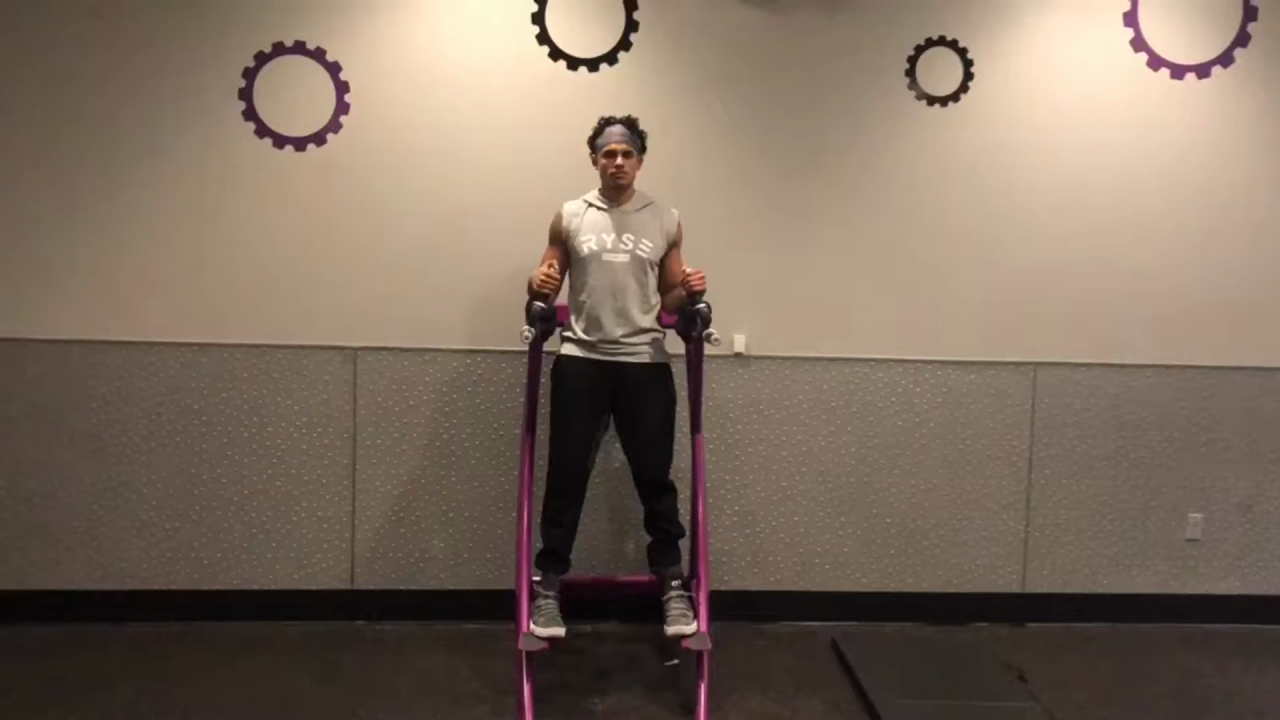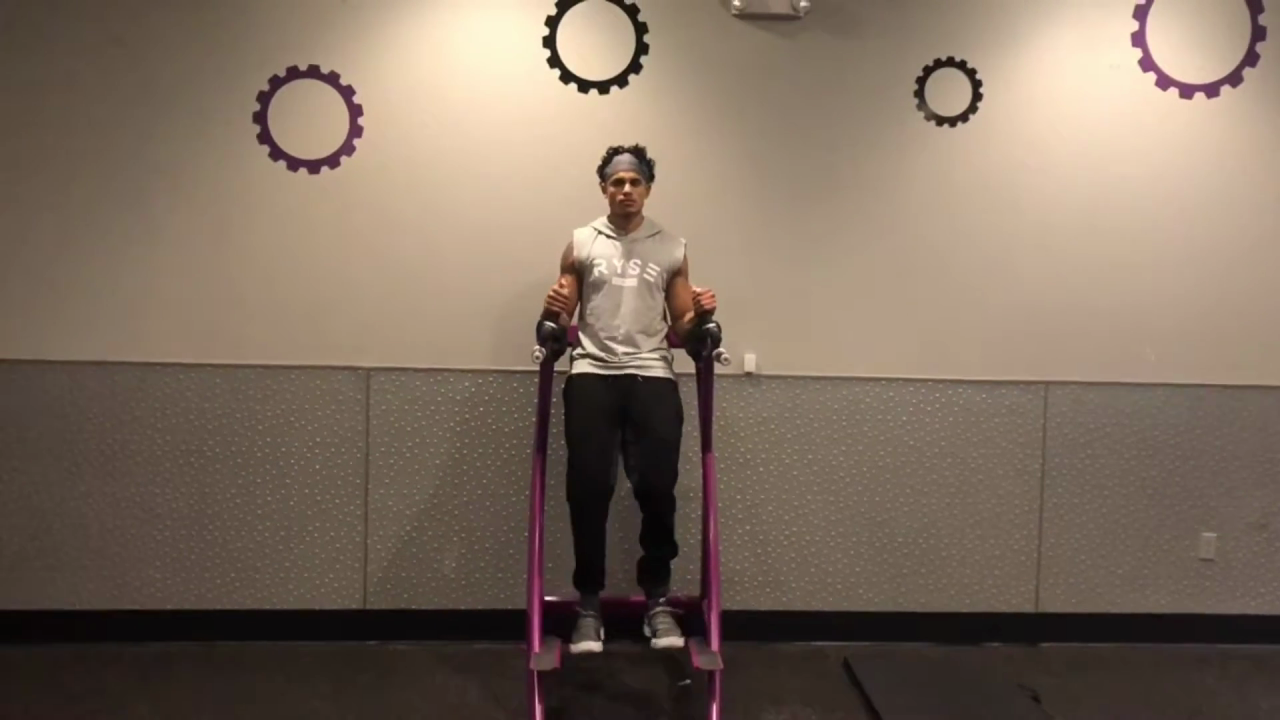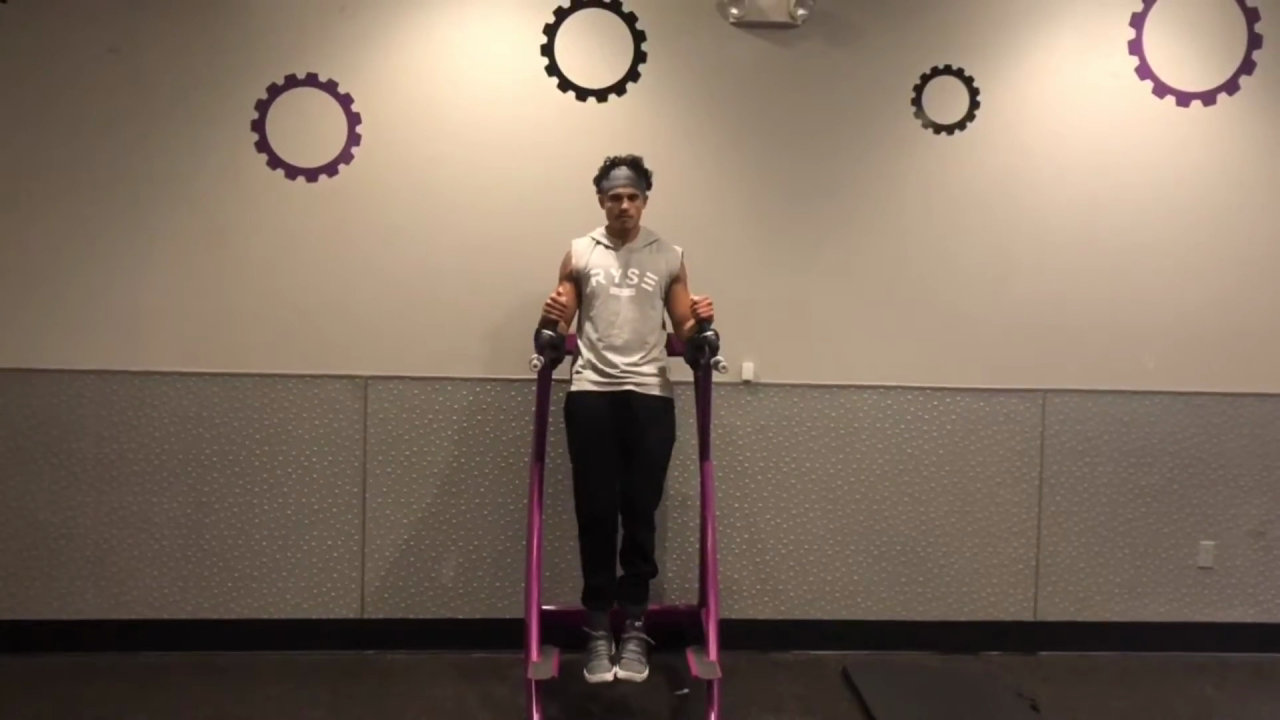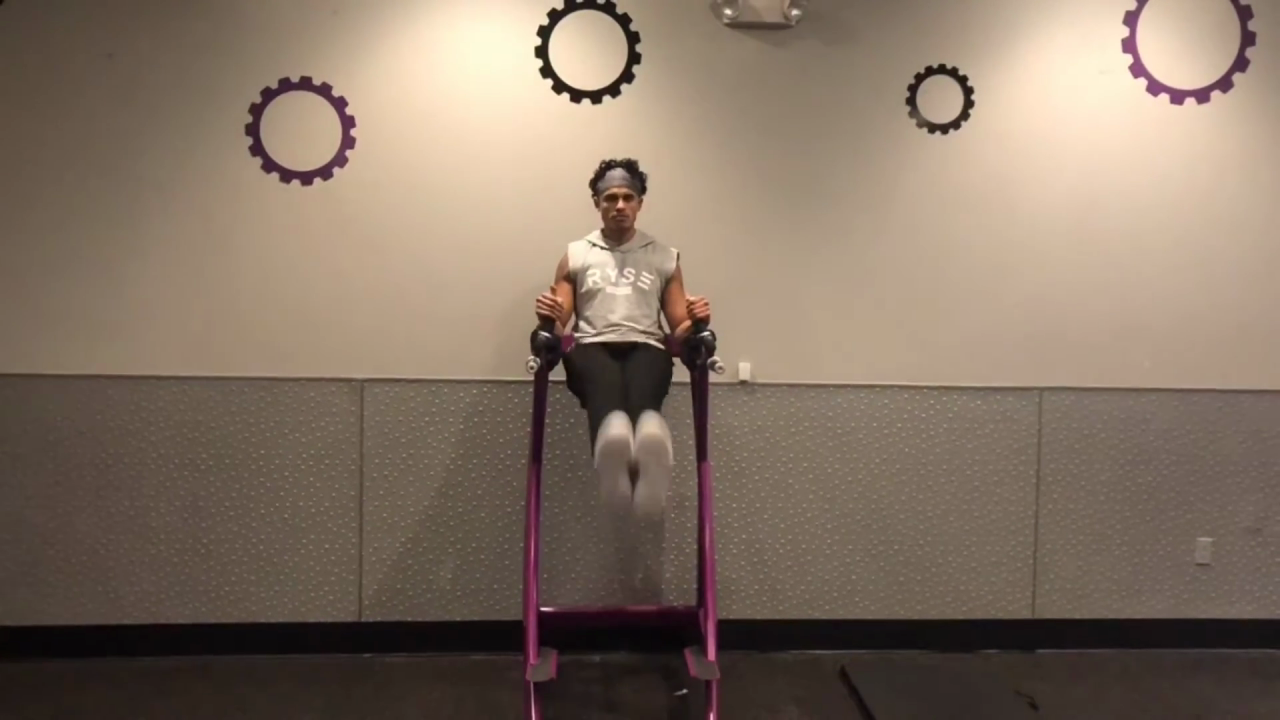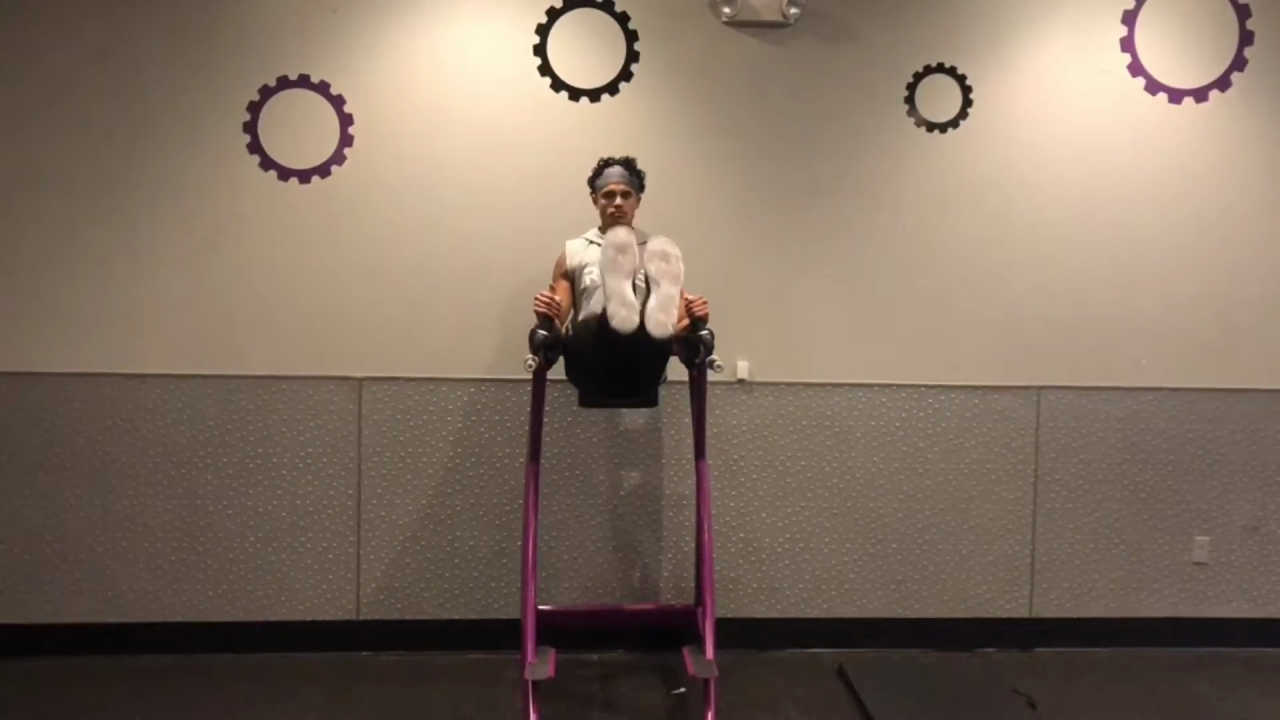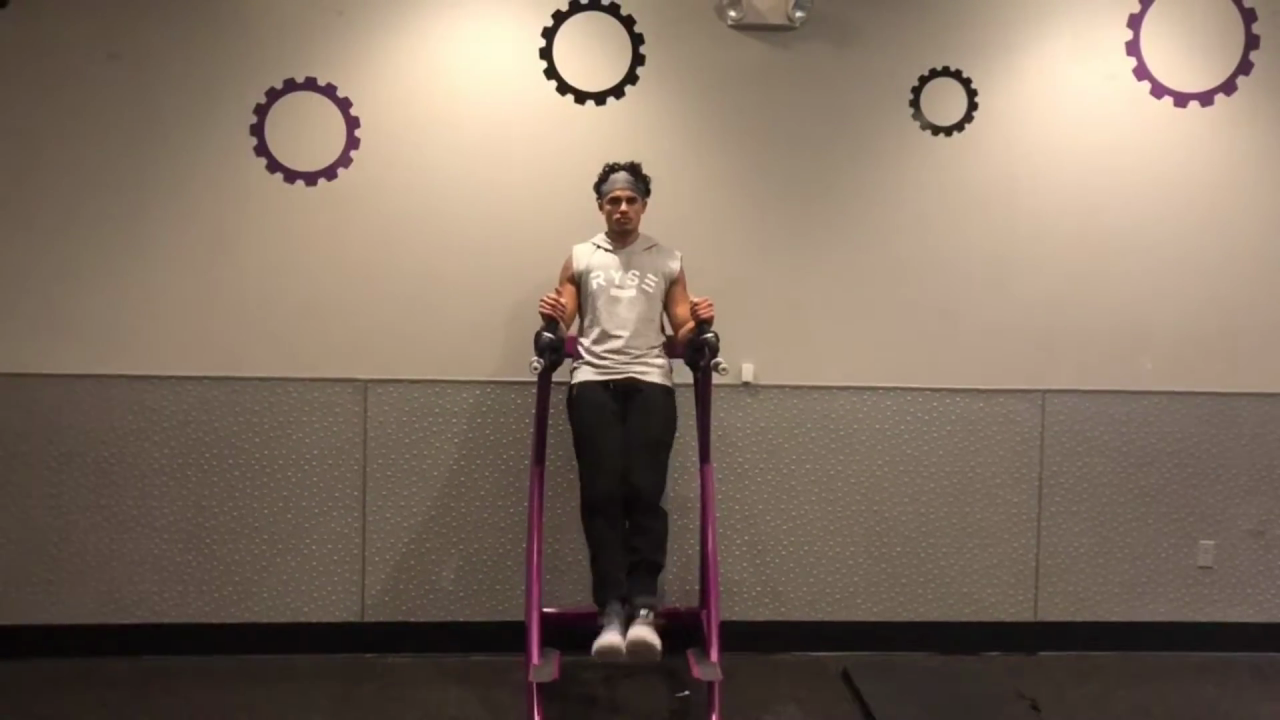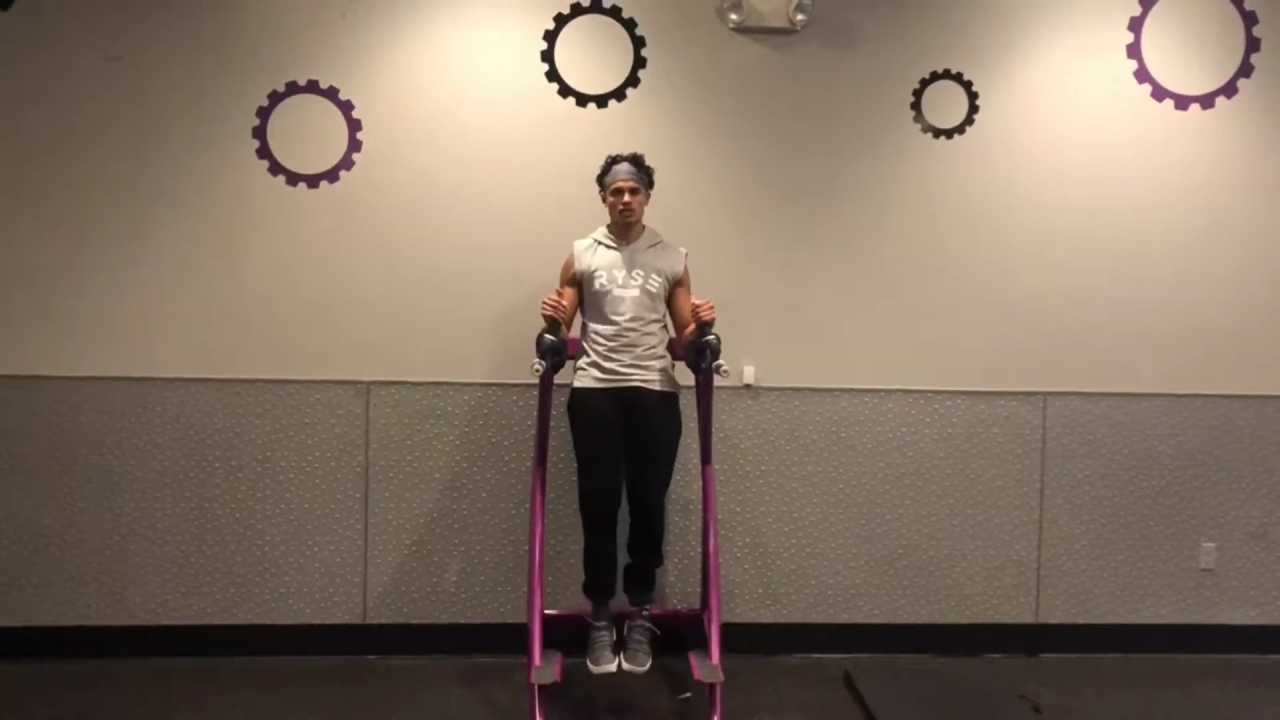
dt=0.7s
person 1, frame 1
left shoulder: (666, 221)
right shoulder: (569, 217)
left elbow: (670, 299)
right elbow: (549, 284)
left wrist: (691, 290)
right wrist: (538, 286)
left hip: (644, 364)
right hip: (581, 361)
left knee: (654, 478)
right knee: (566, 476)
left ankle: (673, 586)
right ankle: (548, 586)
person 1, frame 2
left shoulder: (672, 249)
right shoulder: (581, 244)
left elbow: (679, 326)
right elbow: (561, 321)
left wrist: (700, 314)
right wrist: (553, 311)
left hip: (652, 376)
right hip: (592, 376)
left knee: (657, 488)
right knee: (588, 489)
left ankle: (658, 600)
right ankle: (588, 605)
person 1, frame 3
left shoulder: (670, 257)
right shoulder: (579, 254)
left elbow: (683, 332)
right elbow: (559, 330)
left wrist: (701, 320)
right wrist: (551, 319)
left hip: (650, 393)
right hip: (591, 392)
left knee: (639, 510)
right knee: (596, 510)
left ankle: (634, 626)
right ankle: (599, 627)
person 1, frame 4
left shoulder: (665, 256)
right shoulder: (576, 254)
left elbow: (679, 327)
right elbow: (558, 324)
left wrist: (695, 322)
right wrist: (548, 319)
left hip: (645, 348)
right hip: (592, 349)
left knee: (643, 393)
right knee: (604, 387)
left ankle: (646, 471)
right ankle: (615, 472)
person 1, frame 5
left shoulder: (660, 255)
right shoulder: (573, 253)
left elbow: (679, 328)
right elbow: (556, 327)
left wrist: (692, 318)
right wrist: (548, 317)
left hip: (641, 376)
right hip: (592, 367)
left ankle: (659, 312)
right ankle: (620, 304)
person 1, frame 6
left shoulder: (668, 260)
right shoulder: (579, 258)
left elbow: (682, 335)
right elbow: (561, 328)
left wrist: (698, 325)
right wrist: (551, 320)
left hip: (650, 381)
right hip: (593, 380)
left knee: (645, 491)
right knee: (603, 492)
left ankle: (644, 608)
right ankle: (612, 610)
person 1, frame 7
left shoulder: (672, 258)
right shoulder: (581, 256)
left elbow: (685, 335)
right elbow: (562, 329)
left wrist: (702, 324)
right wrist: (553, 321)
left hip: (654, 391)
right hip: (595, 390)
left knee: (647, 505)
right knee: (599, 506)
left ankle: (640, 615)
right ankle: (600, 618)
